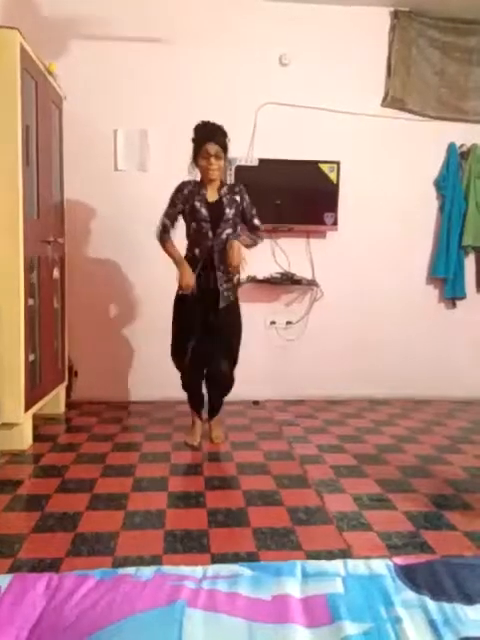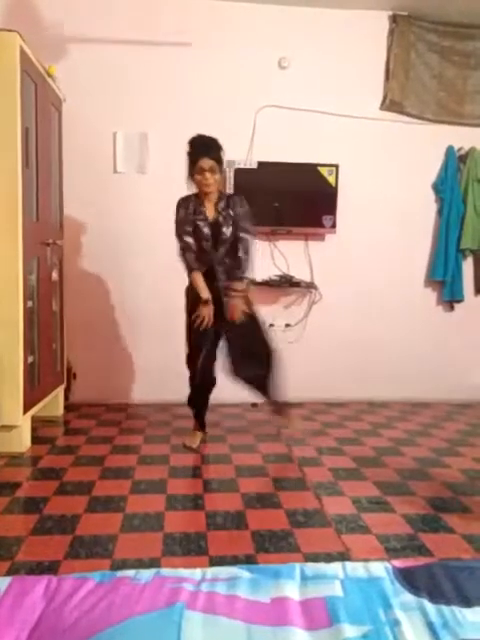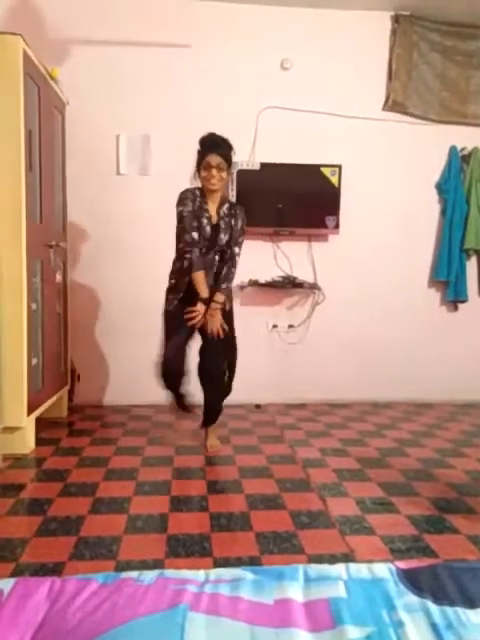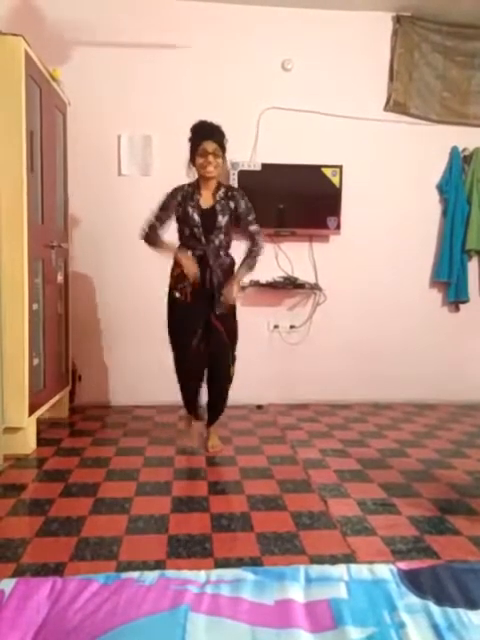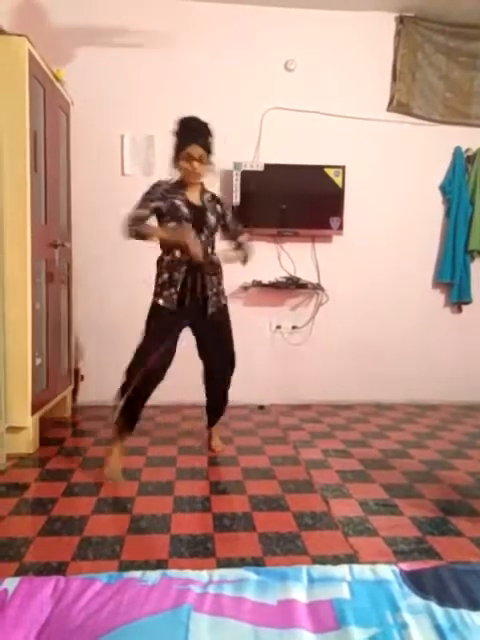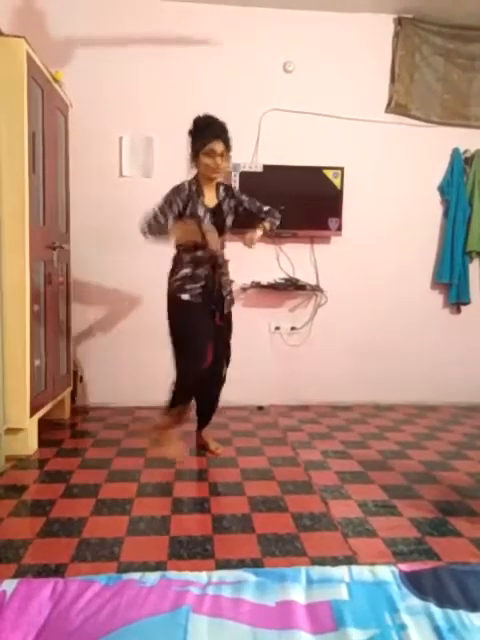
dt=0.7s
person 1, frame 1
left shoulder: (237, 194)
right shoulder: (185, 191)
left elbow: (256, 230)
right elbow: (163, 232)
left wrist: (242, 243)
right wrist: (180, 264)
left hip: (223, 284)
right hip: (193, 278)
left knee: (223, 357)
right knee: (188, 353)
left ankle: (214, 416)
right ankle: (197, 415)
person 1, frame 2
left shoulder: (236, 204)
right shoulder: (186, 207)
left elbow: (243, 248)
right elbow: (189, 256)
left wrist: (237, 293)
right wrist: (204, 300)
left hip: (230, 292)
right hip: (200, 295)
left knee: (248, 361)
right knee: (200, 365)
right ankle: (198, 426)
person 1, frame 3
left shoulder: (236, 212)
right shoulder: (188, 199)
left elbow: (231, 262)
right elbow: (192, 249)
left wrist: (217, 306)
right wrist: (204, 300)
left hip: (218, 294)
right hip: (184, 291)
left knee: (218, 366)
right knee: (172, 360)
left ankle: (210, 427)
right ankle: (182, 406)
person 1, frame 4
left shoulder: (235, 198)
right shoulder: (180, 195)
left elbow: (255, 242)
right elbow: (150, 232)
left wrist: (237, 279)
right wrist: (178, 253)
left hip: (219, 288)
right hip: (185, 287)
left knee: (221, 362)
right knee: (189, 360)
left ankle: (212, 427)
right ankle: (192, 416)
person 1, frame 5
left shoulder: (215, 203)
right shoulder: (163, 192)
left elbow: (238, 238)
right elbow: (135, 225)
left wrist: (239, 249)
right wrist: (174, 236)
left hip: (210, 297)
right hip: (171, 296)
left knee: (220, 368)
right knee: (148, 367)
left ankle: (212, 429)
right ankle: (119, 439)
person 1, frame 6
left shoulder: (229, 194)
right shoulder: (183, 192)
left elbow: (269, 212)
right elbow: (152, 226)
left wrist: (259, 230)
right wrist: (197, 232)
left hip: (219, 291)
right hip: (188, 291)
left knee: (216, 367)
right knee: (197, 363)
left ankle: (202, 431)
right ankle: (171, 425)
